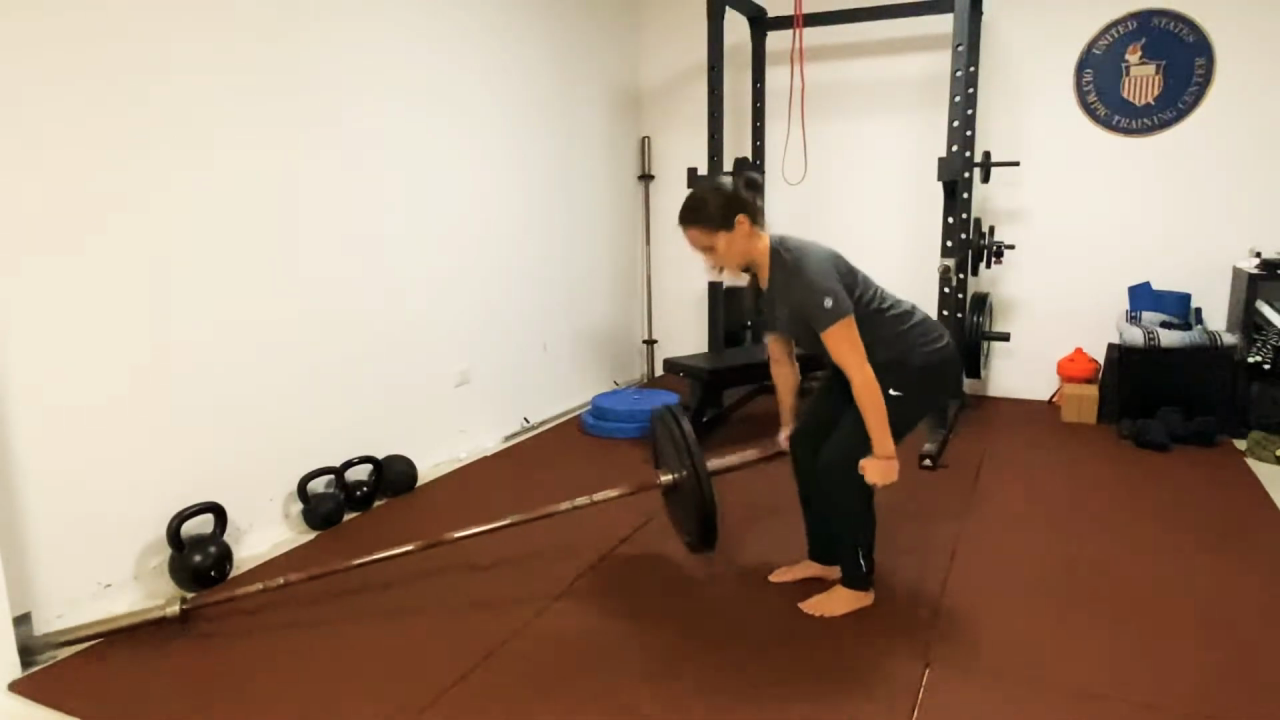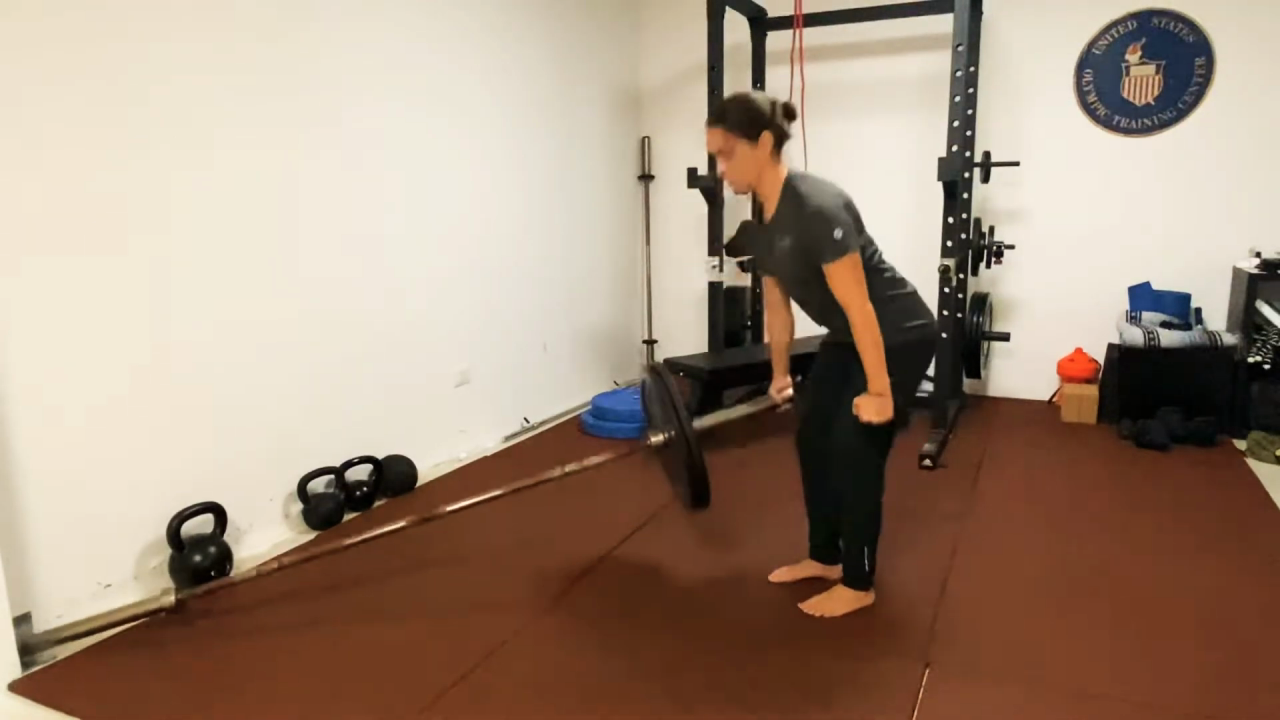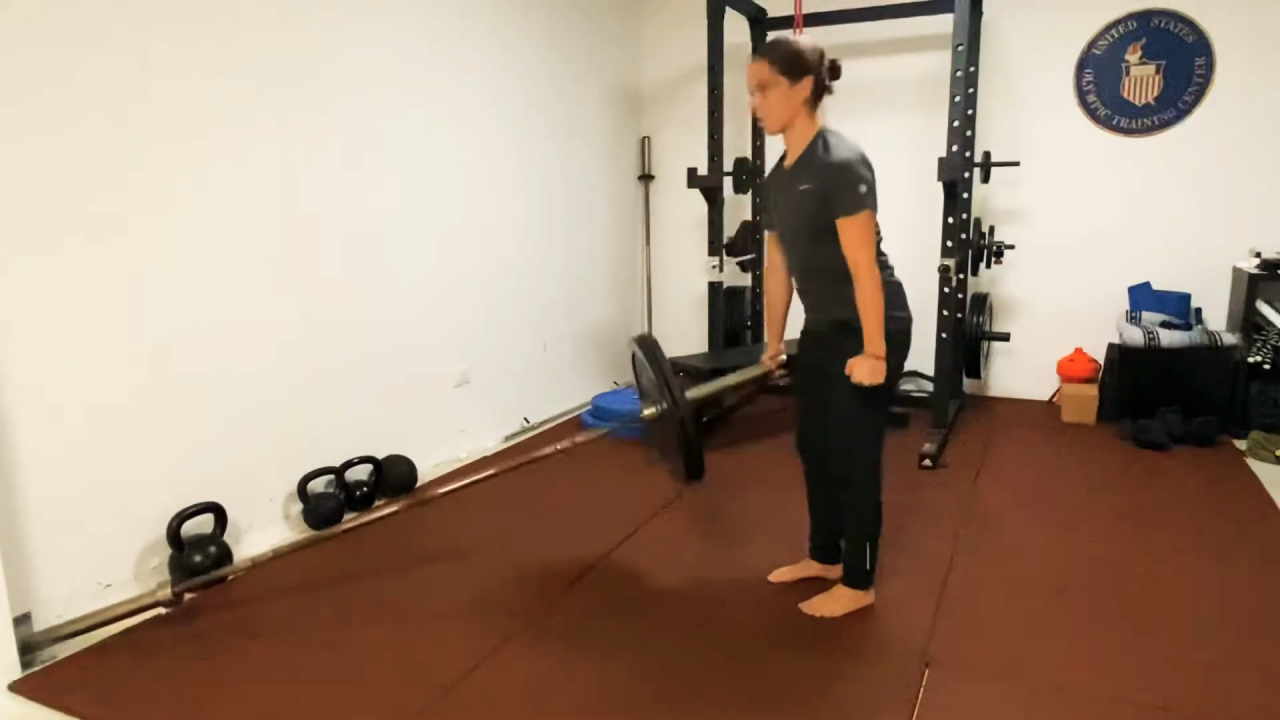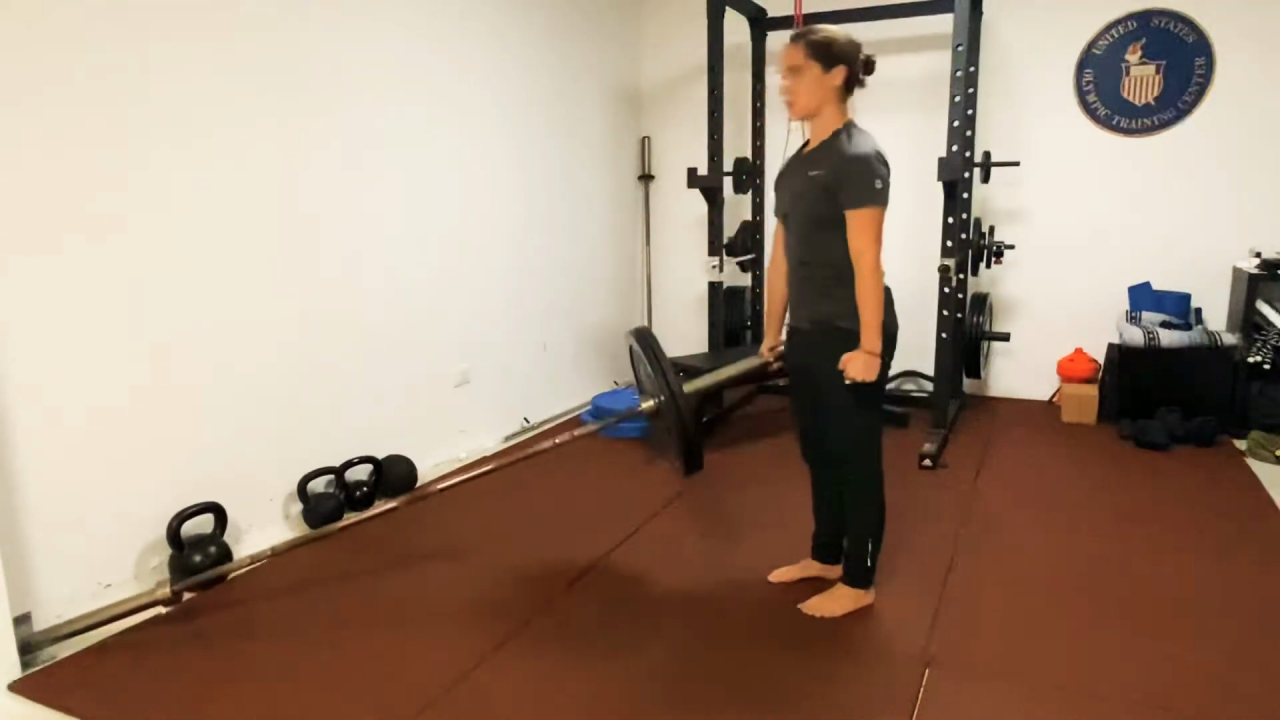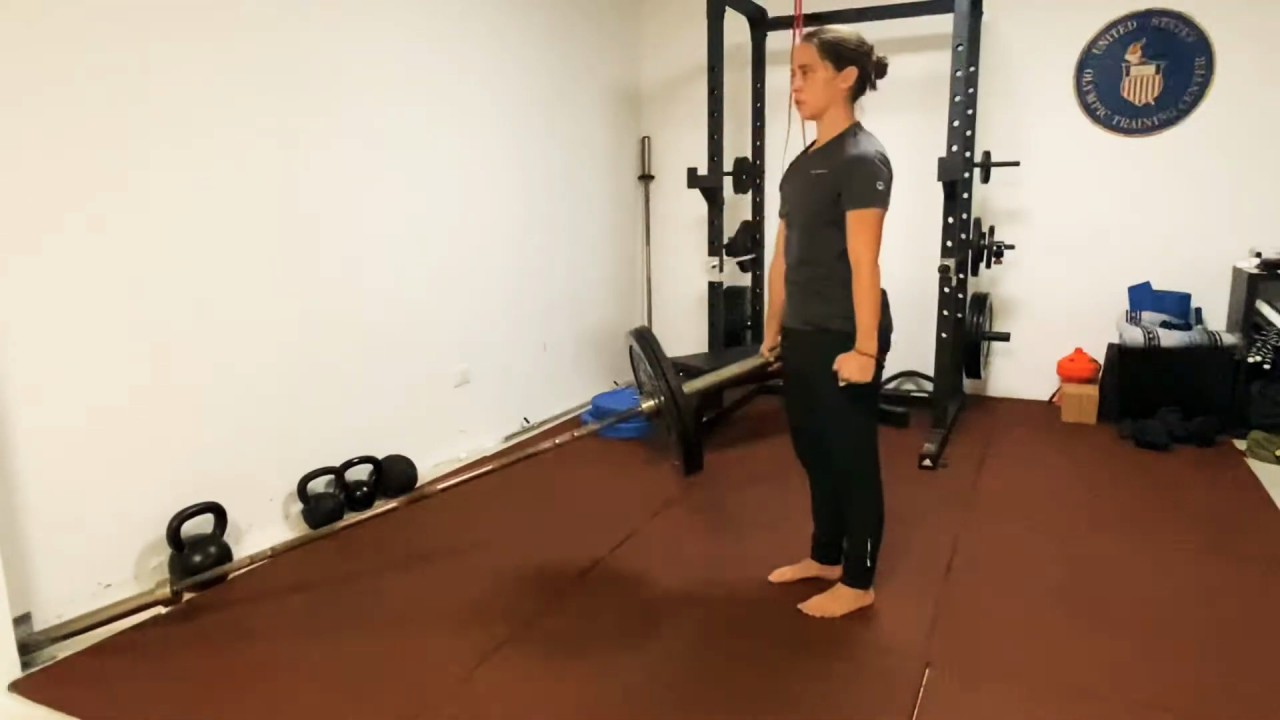
dt=0.2s
person 1, frame 1
left shoulder: (805, 273)
right shoulder: (762, 281)
left elbow: (858, 371)
right elbow: (782, 360)
left wrist: (884, 453)
right wrist: (788, 425)
left hip: (918, 361)
right hip: (873, 363)
left knee: (842, 462)
right knee: (808, 448)
left ankle: (857, 586)
right ankle: (824, 559)
person 1, frame 2
left shoulder: (818, 208)
right shoulder: (762, 223)
left elbow: (860, 307)
right elbow: (776, 306)
left wrist: (880, 391)
right wrist: (780, 376)
left hip: (898, 336)
right hip: (844, 340)
left knee: (855, 459)
right knee: (813, 445)
left ankle: (858, 585)
right ankle: (824, 558)
person 1, frame 3
left shoulder: (841, 164)
right shoulder: (777, 176)
left elbow: (865, 266)
right elbow: (777, 266)
left wrist: (875, 352)
right wrist: (773, 343)
left hip: (867, 329)
right hip: (822, 329)
left knee: (854, 456)
right knee: (814, 448)
left ankle: (858, 583)
right ankle: (823, 556)
person 1, frame 4
left shoulder: (858, 157)
right shoulder: (798, 162)
left elbow: (867, 262)
right elbow: (782, 255)
left wrist: (870, 348)
right wrist: (772, 333)
left hip: (849, 337)
right hip: (807, 333)
left knee: (854, 457)
right knee: (819, 452)
left ankle: (859, 583)
right ankle: (825, 557)
person 1, frame 5
left shoulder: (863, 159)
right shoulder: (804, 161)
left elbow: (864, 263)
left wrist: (865, 348)
right wrist: (772, 331)
left hip: (842, 338)
right hip: (801, 335)
left knee: (851, 458)
right knee: (814, 453)
left ankle: (858, 583)
right ankle: (825, 556)
